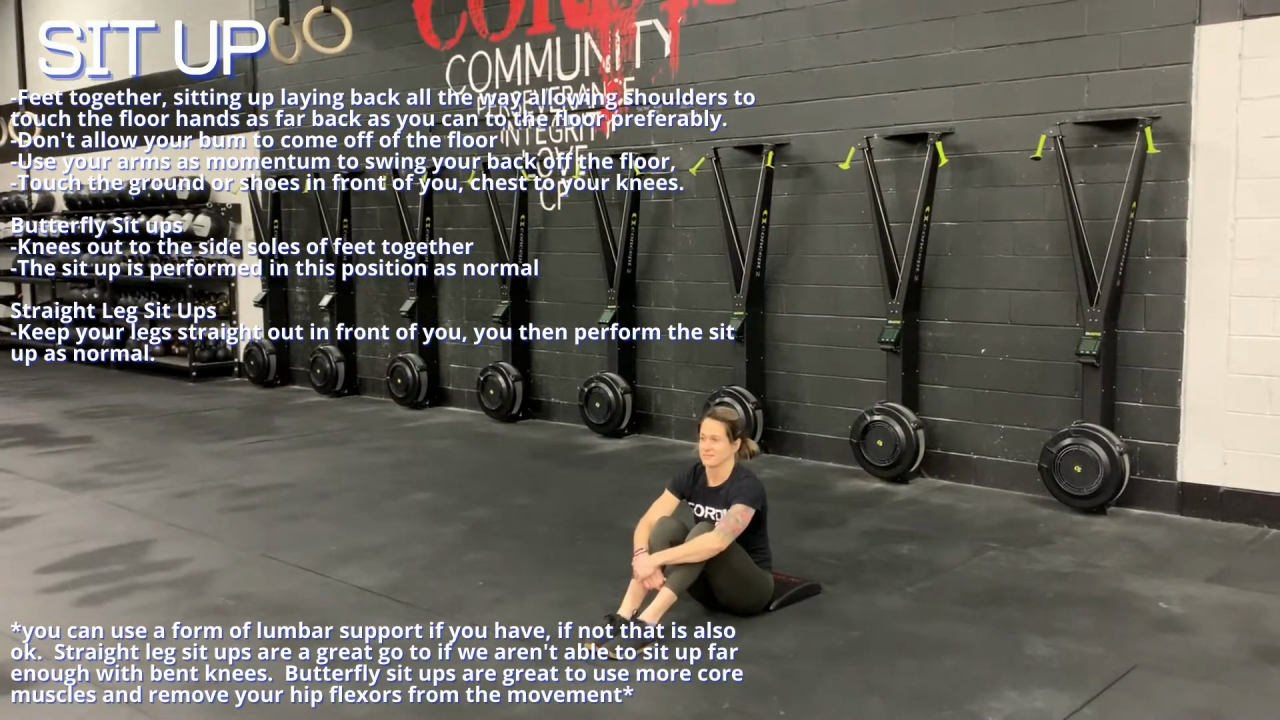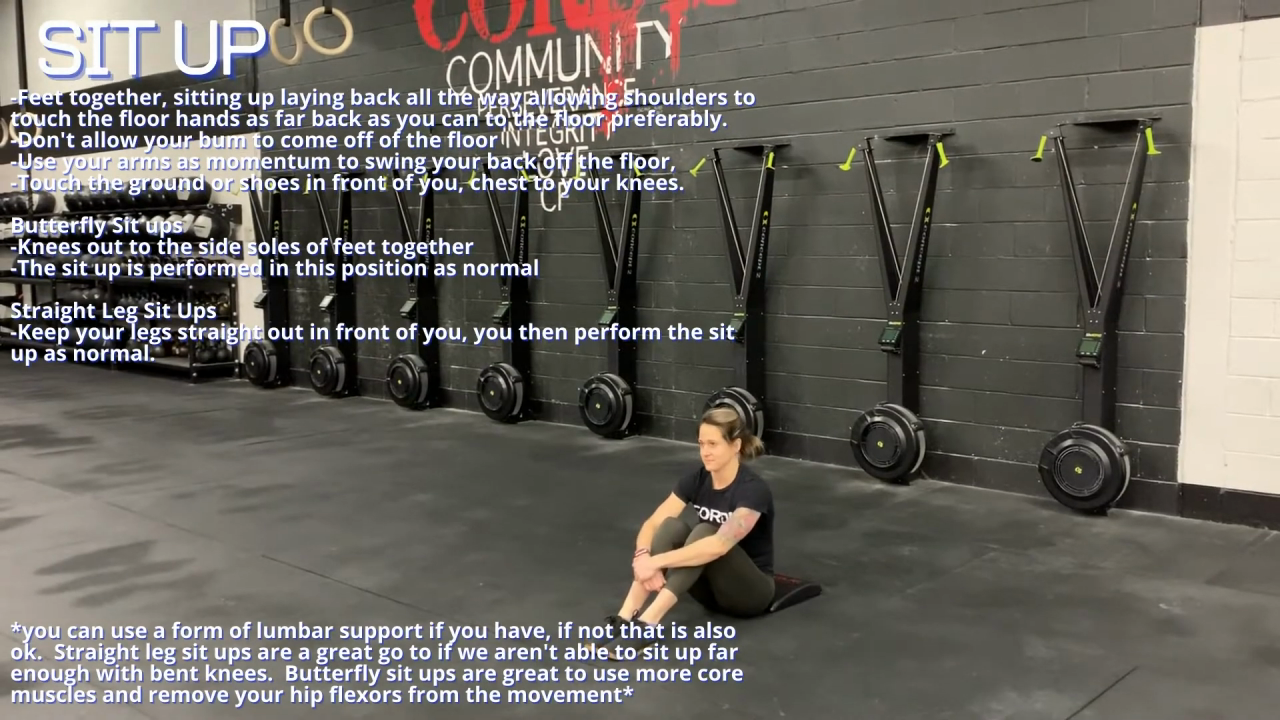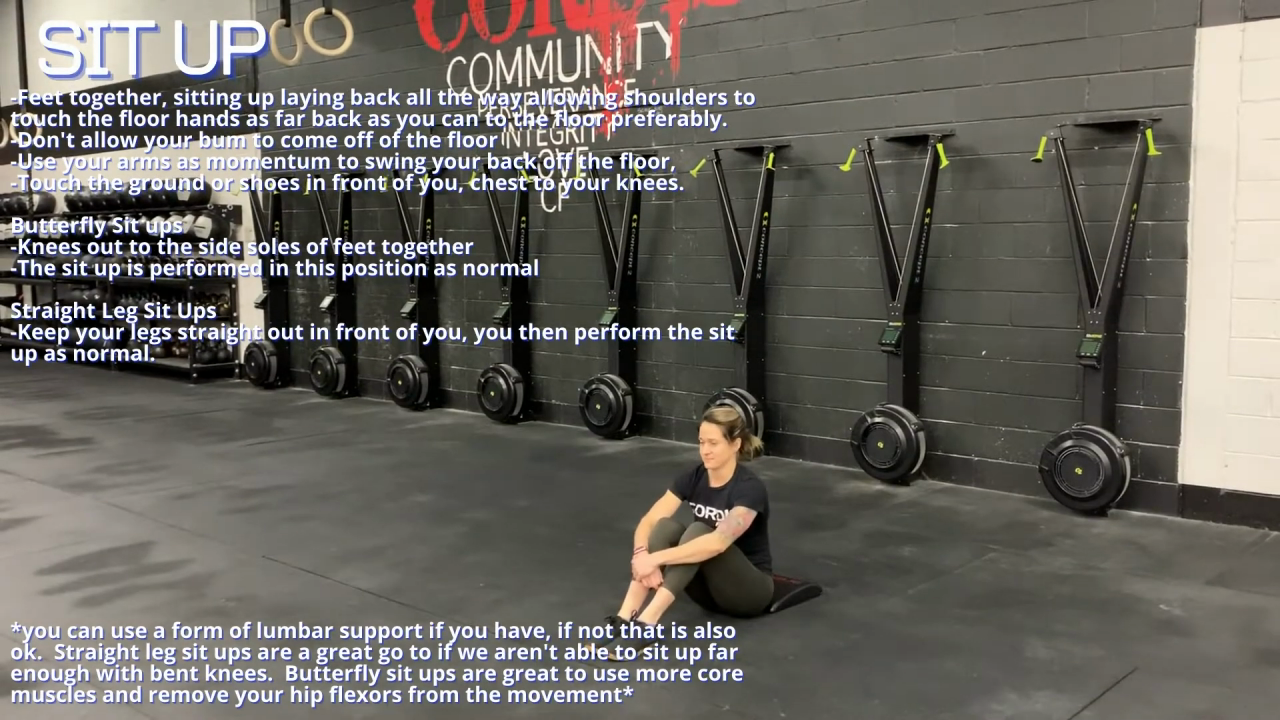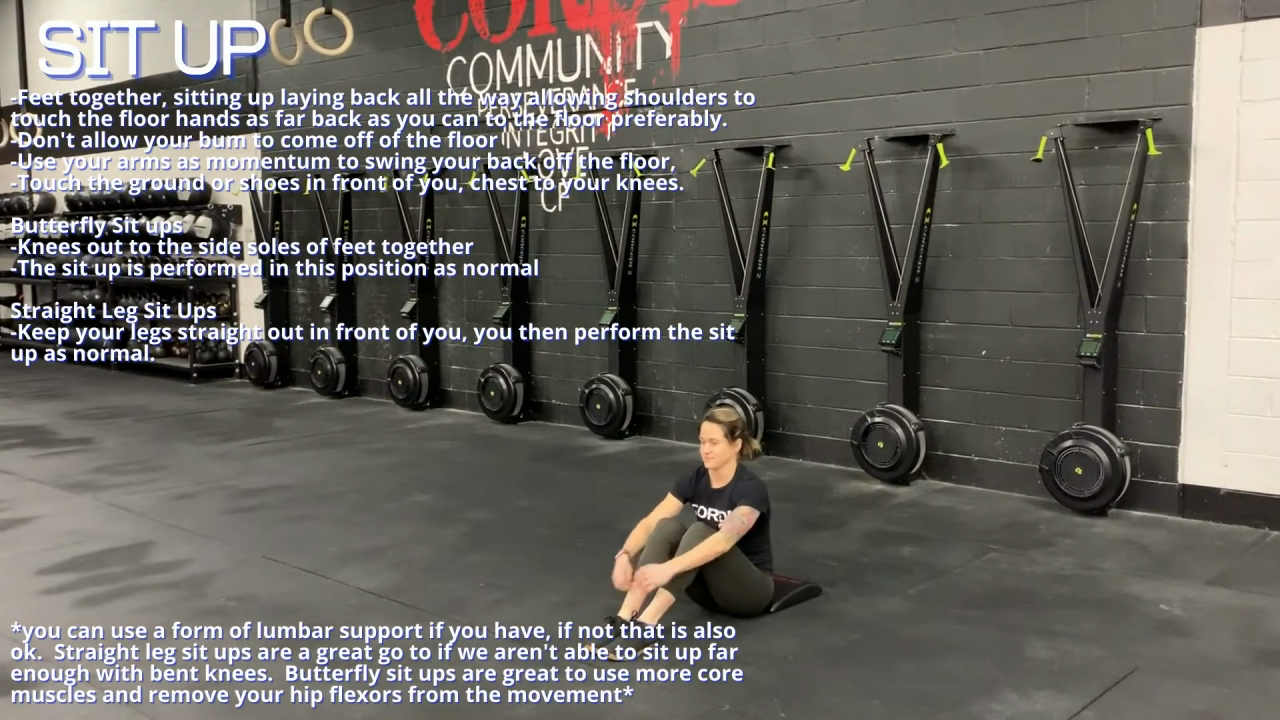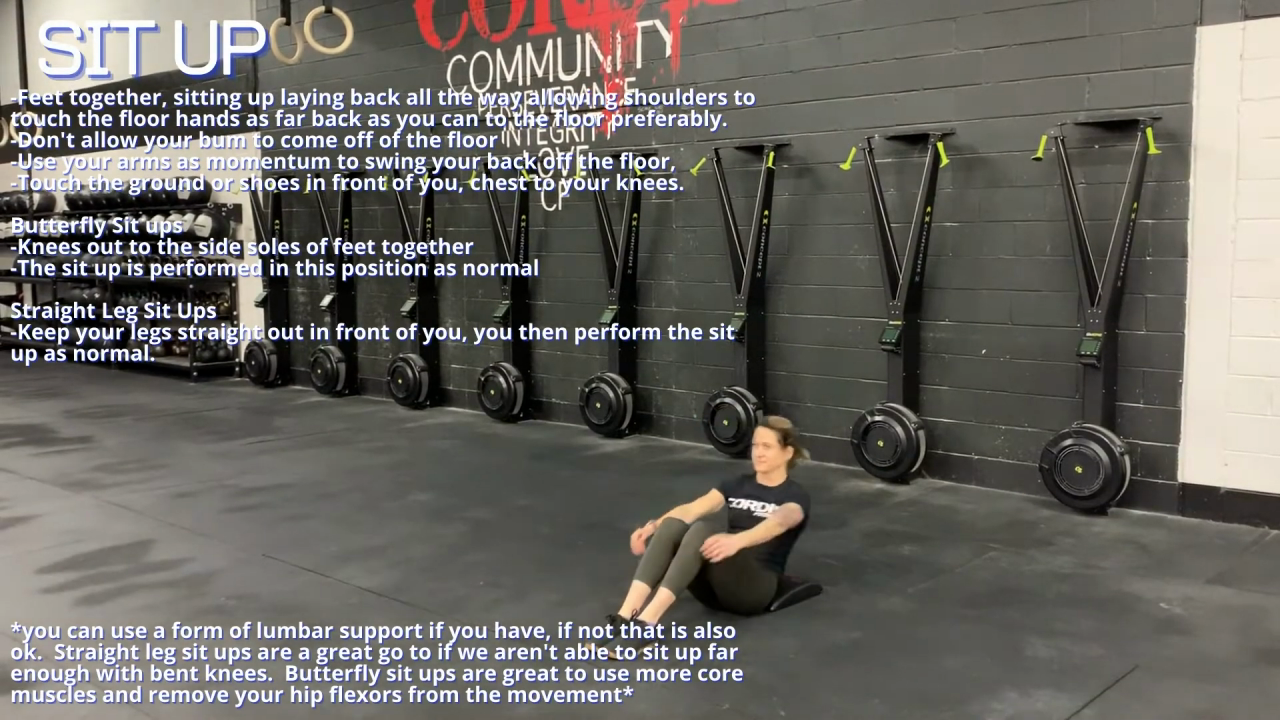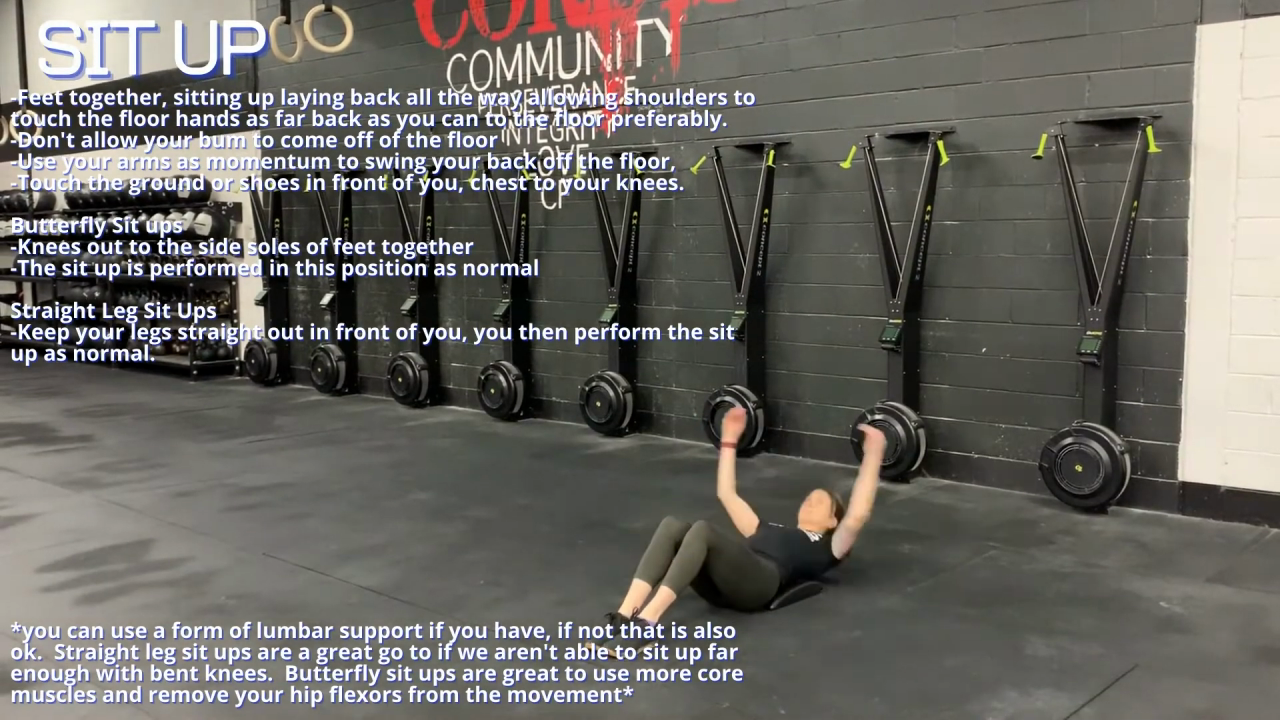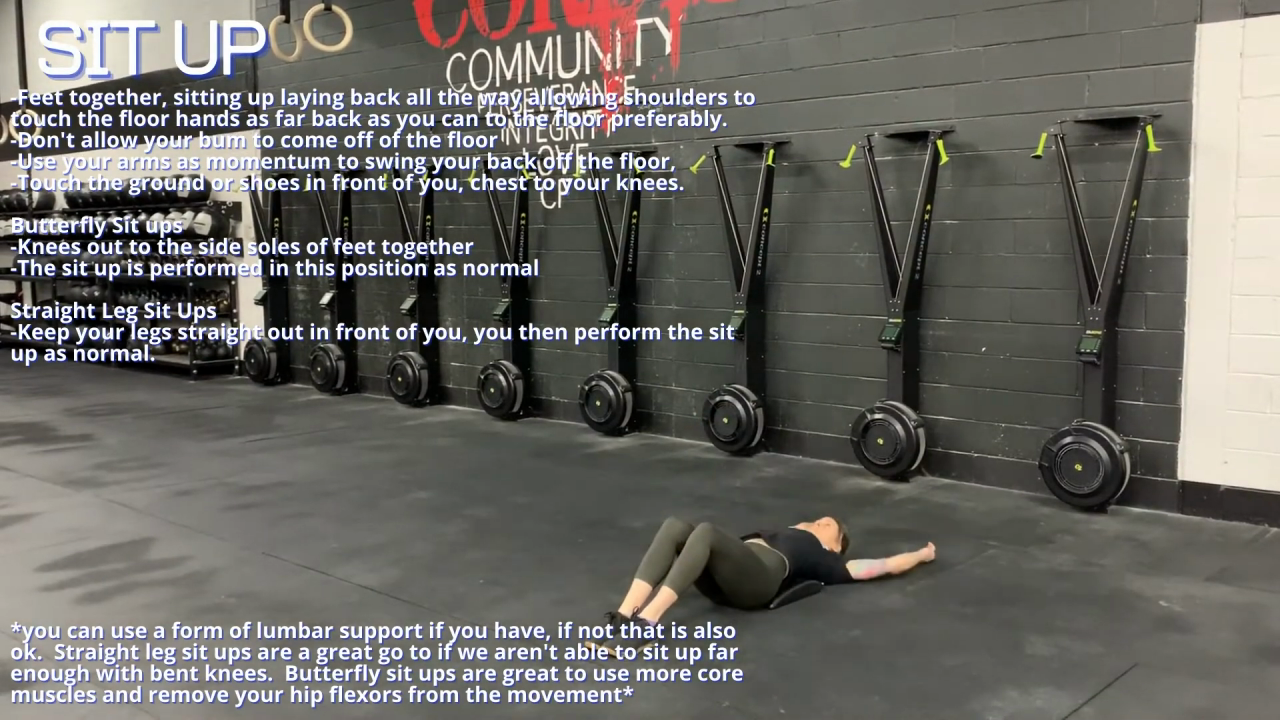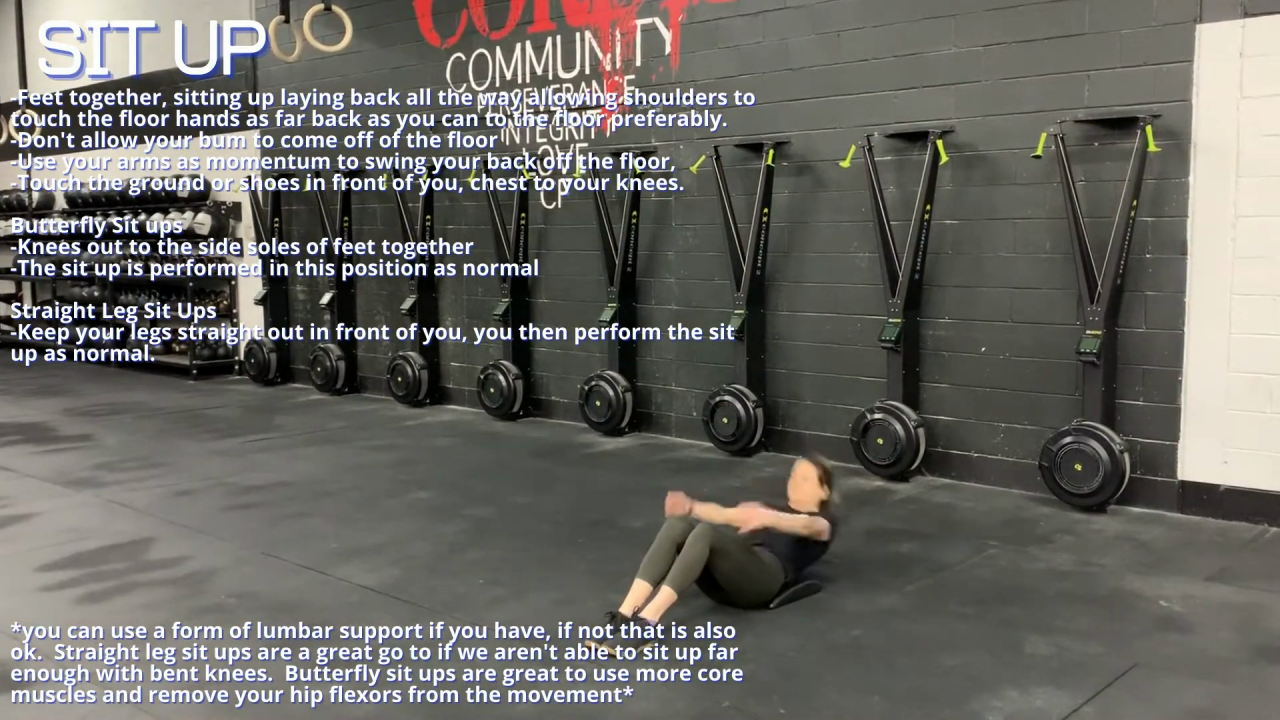
dt=0.4s
person 1, frame 1
left shoulder: (748, 487)
right shoulder: (691, 476)
left elbow: (718, 541)
right elbow: (647, 523)
left wrist: (656, 560)
right wrist: (642, 556)
left hip: (749, 586)
right hip: (708, 584)
left knee: (703, 532)
right knee: (667, 526)
left ankle: (646, 622)
right ankle: (624, 618)
person 1, frame 2
left shoulder: (754, 489)
right shoulder: (697, 480)
left elbow: (720, 545)
right elbow: (652, 524)
left wrist: (657, 562)
right wrist: (643, 557)
left hip: (750, 589)
right hip: (709, 586)
left knee: (704, 534)
right knee: (672, 527)
left ankle: (646, 624)
right ankle: (625, 619)
person 1, frame 3
left shoulder: (750, 488)
right shoulder: (693, 478)
left elbow: (719, 543)
right elbow: (648, 522)
left wrist: (656, 559)
right wrist: (641, 554)
left hip: (749, 588)
right hip: (708, 585)
left knee: (698, 532)
right knee: (667, 526)
left ankle: (646, 623)
right ankle: (624, 619)
person 1, frame 4
left shoulder: (751, 489)
right shoulder: (695, 480)
left elbow: (724, 541)
right elbow: (651, 522)
left wrist: (669, 568)
right wrist: (624, 556)
left hip: (749, 587)
right hip: (710, 585)
left knee: (699, 532)
right knee: (668, 526)
left ankle: (645, 626)
right ankle: (623, 620)
person 1, frame 5
left shoulder: (795, 497)
right shoulder: (739, 485)
left elbow: (775, 525)
right elbow: (692, 510)
left wrist: (736, 540)
right wrist: (651, 529)
left hip: (754, 586)
right hip: (713, 584)
left knee: (700, 531)
right knee: (671, 526)
left ankle: (646, 625)
right ankle: (623, 620)
person 1, frame 6
left shoulder: (821, 551)
right shoulder: (769, 530)
left elbow: (857, 516)
right elbow: (727, 494)
left wrist: (873, 452)
right wrist: (728, 443)
left hip: (752, 586)
right hip: (716, 579)
left knee: (701, 530)
right knee: (672, 526)
left ankle: (645, 624)
right ankle: (623, 620)
person 1, frame 7
left shoulder: (829, 561)
right shoulder: (792, 536)
left elbow: (884, 564)
left wrist: (922, 554)
right wrist: (797, 528)
left hip: (761, 575)
right hip: (724, 578)
left knee: (705, 531)
right knee: (675, 527)
left ankle: (646, 622)
right ankle: (624, 615)
person 1, frame 8
left shoulder: (823, 523)
right shoulder: (773, 510)
left elbow: (803, 527)
right elbow: (724, 516)
left wrist: (766, 518)
right wrist: (691, 507)
left hip: (763, 579)
left knee: (704, 533)
right knee: (676, 525)
left ankle: (646, 622)
right ankle: (623, 617)
